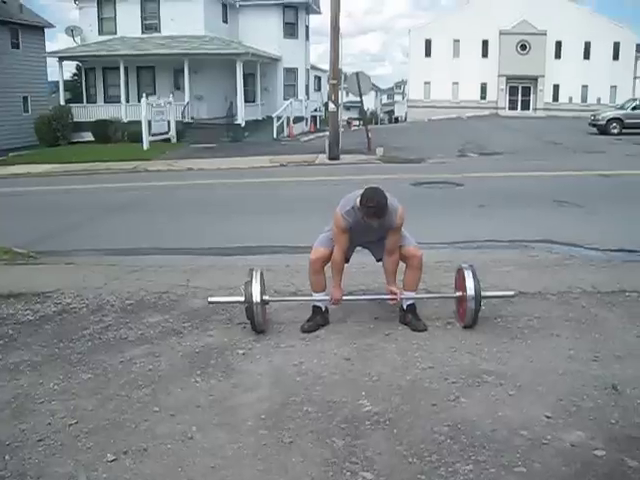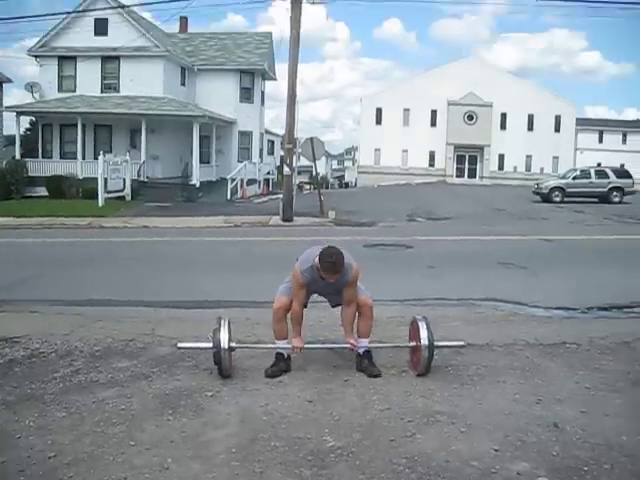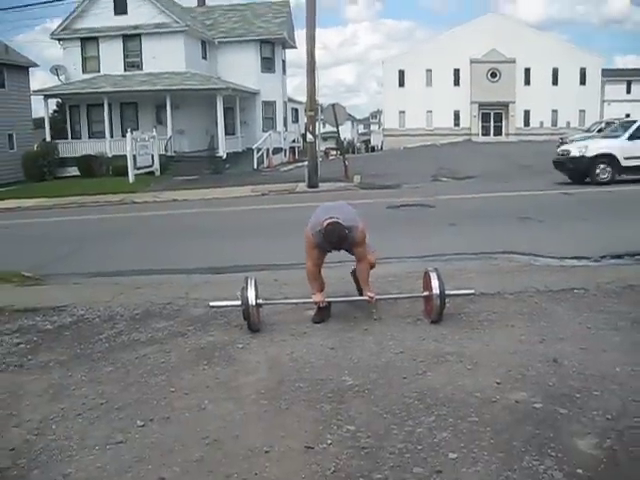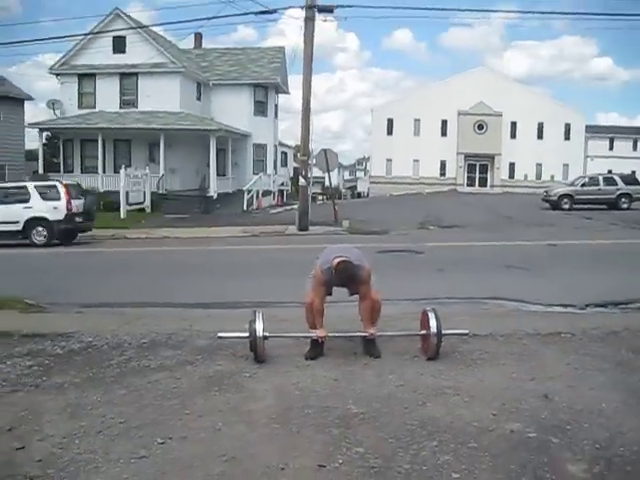
dt=1s
person 1, frame 1
left shoulder: (396, 213)
right shoulder: (343, 213)
left elbow: (391, 253)
right elbow: (339, 252)
left wrist: (391, 284)
right wrist: (336, 287)
right hip: (344, 233)
left knee: (415, 256)
right knee: (316, 259)
left ankle: (408, 309)
right ankle: (319, 311)
person 1, frame 2
left shoulder: (351, 269)
right shoulder: (302, 270)
left elbow: (349, 305)
right elbow: (297, 305)
left wrist: (349, 336)
right wrist: (296, 336)
right hip: (303, 285)
left knee: (366, 305)
right knee: (279, 308)
left ankle: (364, 356)
right ankle: (282, 357)
person 1, frame 3
left shoulder: (357, 230)
right shoulder: (312, 232)
left elbow: (362, 261)
right elbow: (312, 264)
left wrist: (366, 289)
right wrist: (316, 293)
left hip: (348, 227)
right hip: (321, 227)
left knee: (370, 261)
right knee: (316, 264)
left ankle: (357, 275)
right ankle: (323, 305)
person 1, frame 4
left shoulder: (364, 269)
right shoulder: (321, 271)
left elbow: (365, 299)
right elbow: (318, 301)
left wrist: (368, 327)
right wrist: (320, 328)
left hip: (355, 274)
right hip: (328, 274)
left knee: (375, 300)
right knee: (310, 302)
left ankle: (369, 339)
right ankle: (317, 341)
